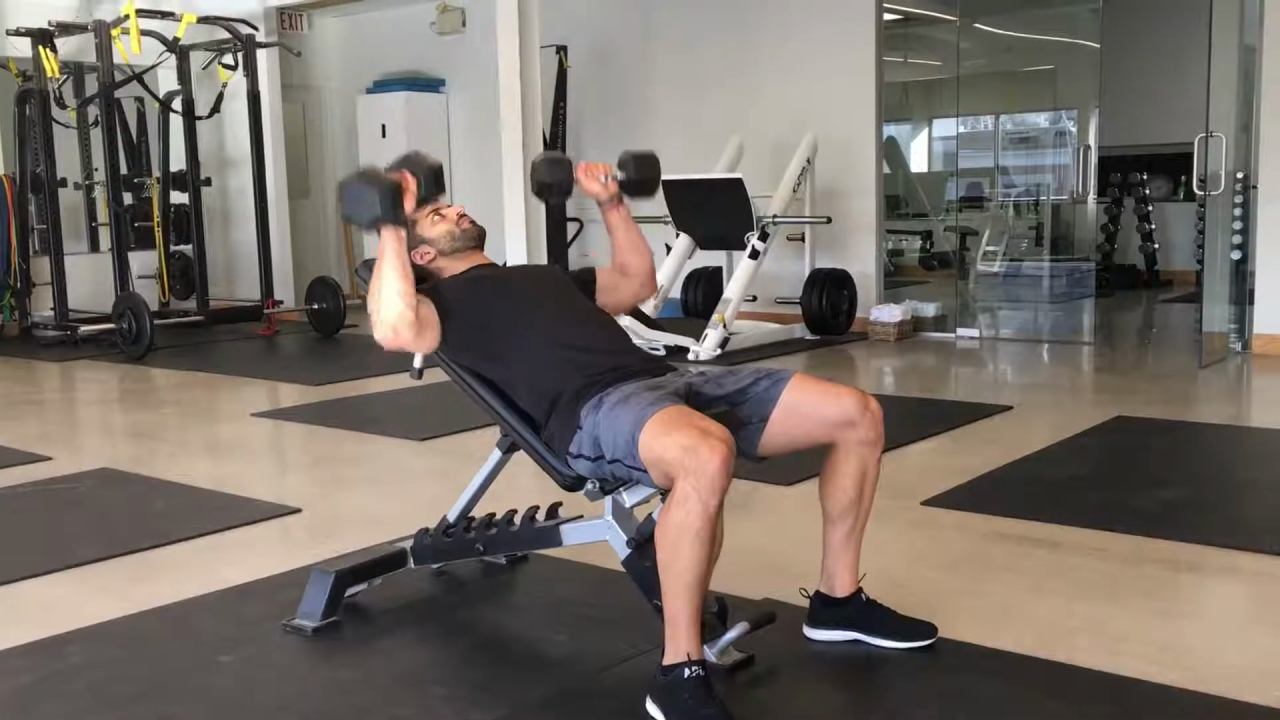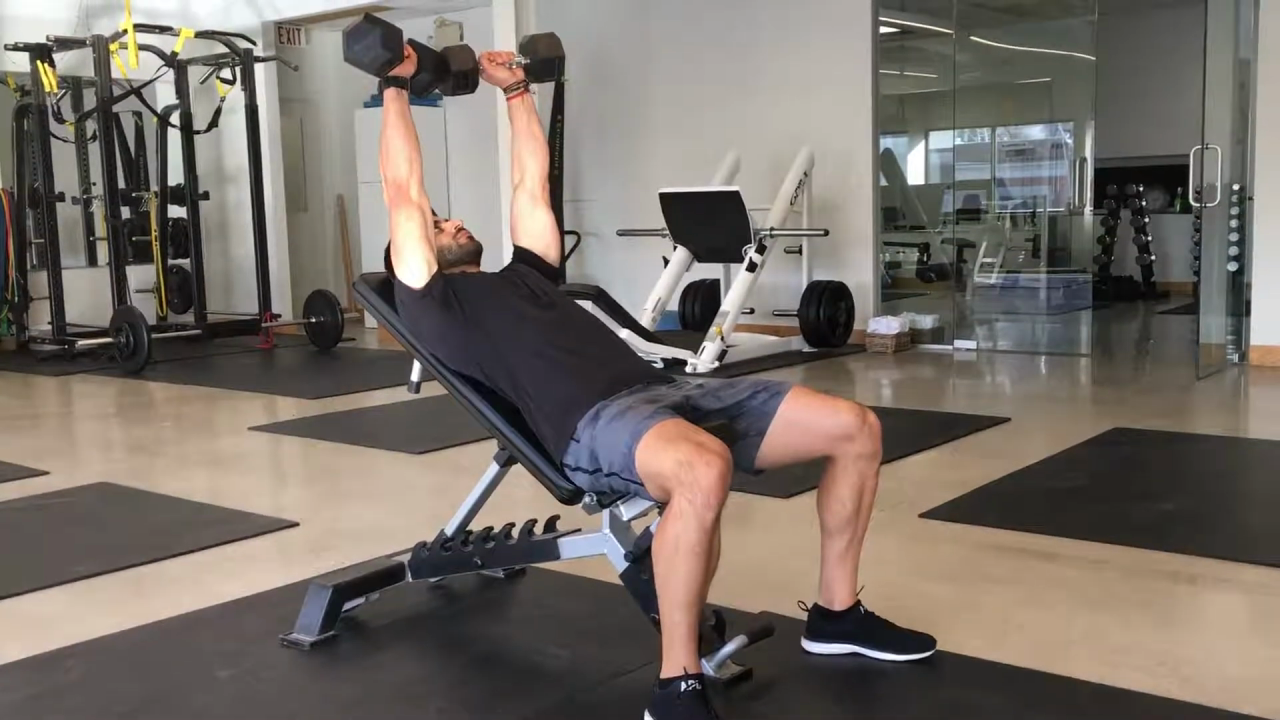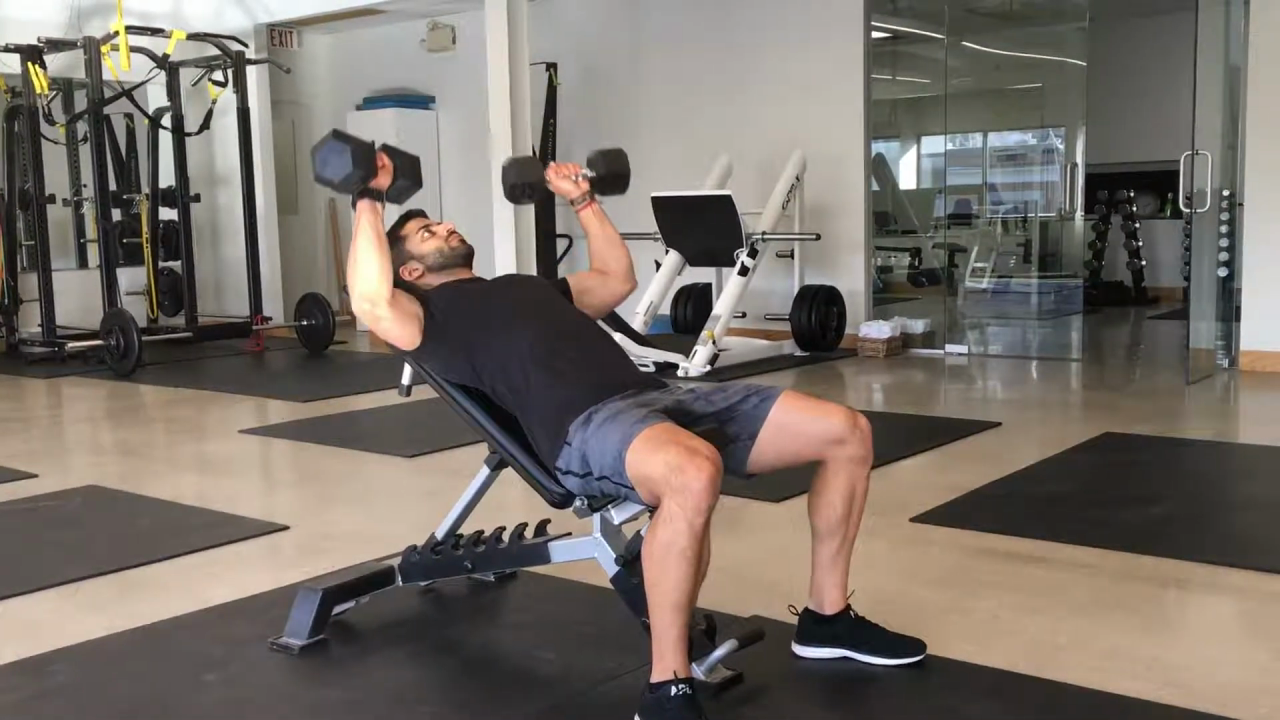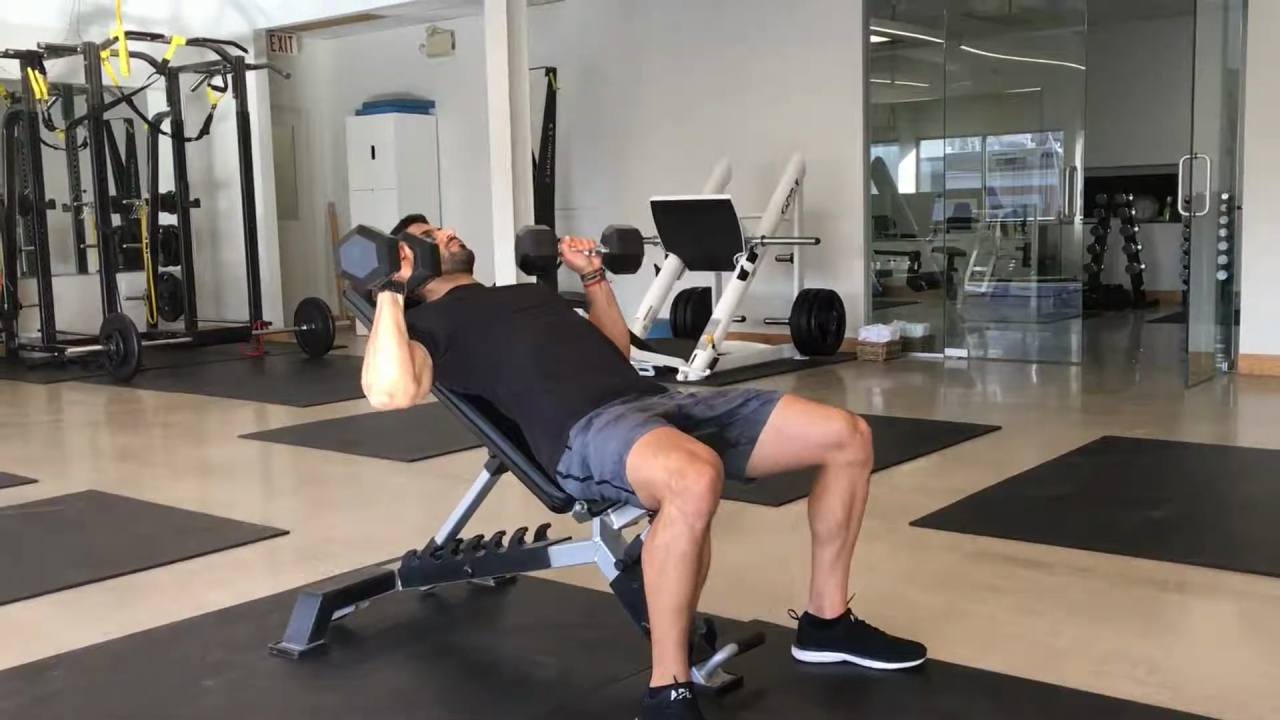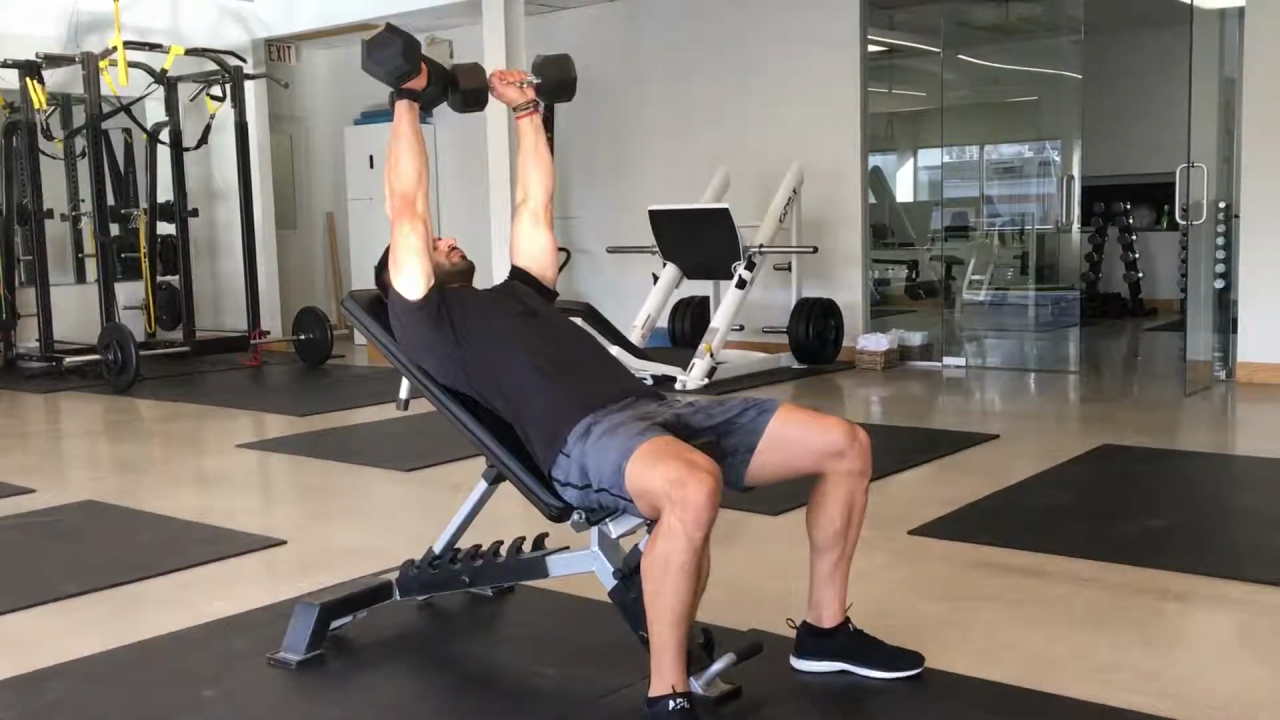
dt=1s
person 1, frame 1
left shoulder: (538, 275)
right shoulder: (445, 298)
left elbow: (637, 284)
right elbow: (395, 332)
left wrist: (610, 205)
right wrist: (394, 223)
left hip: (664, 375)
right hip: (593, 409)
left knee: (858, 415)
right knee: (707, 456)
left ankle: (838, 600)
person 1, frame 2
left shoulder: (524, 273)
right shoulder: (436, 304)
left elbow: (531, 181)
right elbow: (403, 194)
left wrist: (516, 90)
right wrist: (397, 86)
left hip: (661, 388)
right hip: (592, 423)
left knee: (855, 427)
right knee: (704, 470)
left ankle: (837, 612)
person 1, frame 3
left shoulder: (523, 286)
right shoulder: (431, 313)
left elbow: (617, 277)
right elbow: (373, 306)
left wrist: (581, 199)
right wrist: (369, 201)
left hip: (655, 392)
right hip: (585, 426)
left knee: (846, 431)
right knee: (695, 474)
left ankle: (826, 616)
person 1, frame 4
left shoulder: (526, 290)
right shoulder: (433, 321)
right elbow: (389, 392)
left wrist: (593, 277)
right wrist: (391, 290)
left hip: (654, 398)
right hip: (586, 429)
left knee: (847, 436)
right knee: (694, 480)
left ankle: (826, 621)
person 1, frame 5
left shoulder: (517, 292)
right shoulder: (428, 319)
left elbow: (534, 202)
right elbow: (405, 211)
left wrist: (524, 110)
right wrist: (407, 102)
left hip: (652, 407)
right hip: (582, 438)
left knee: (844, 444)
right knee: (693, 489)
left ankle: (825, 629)
